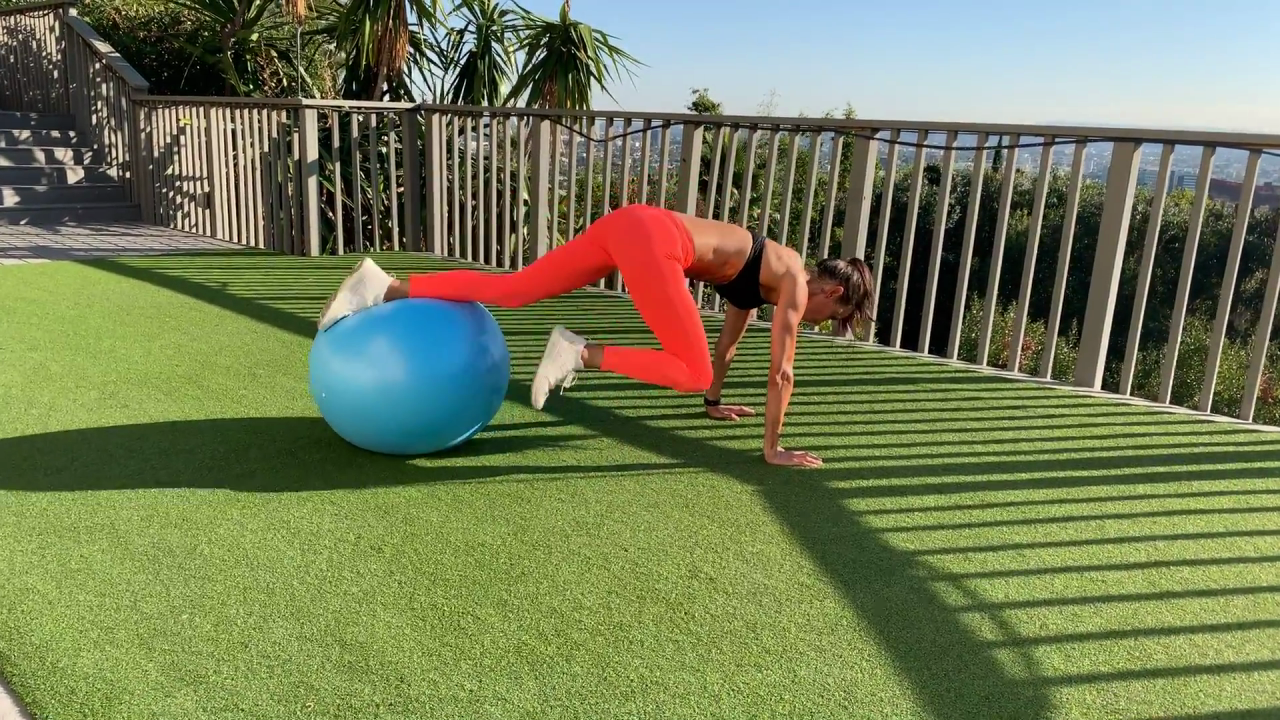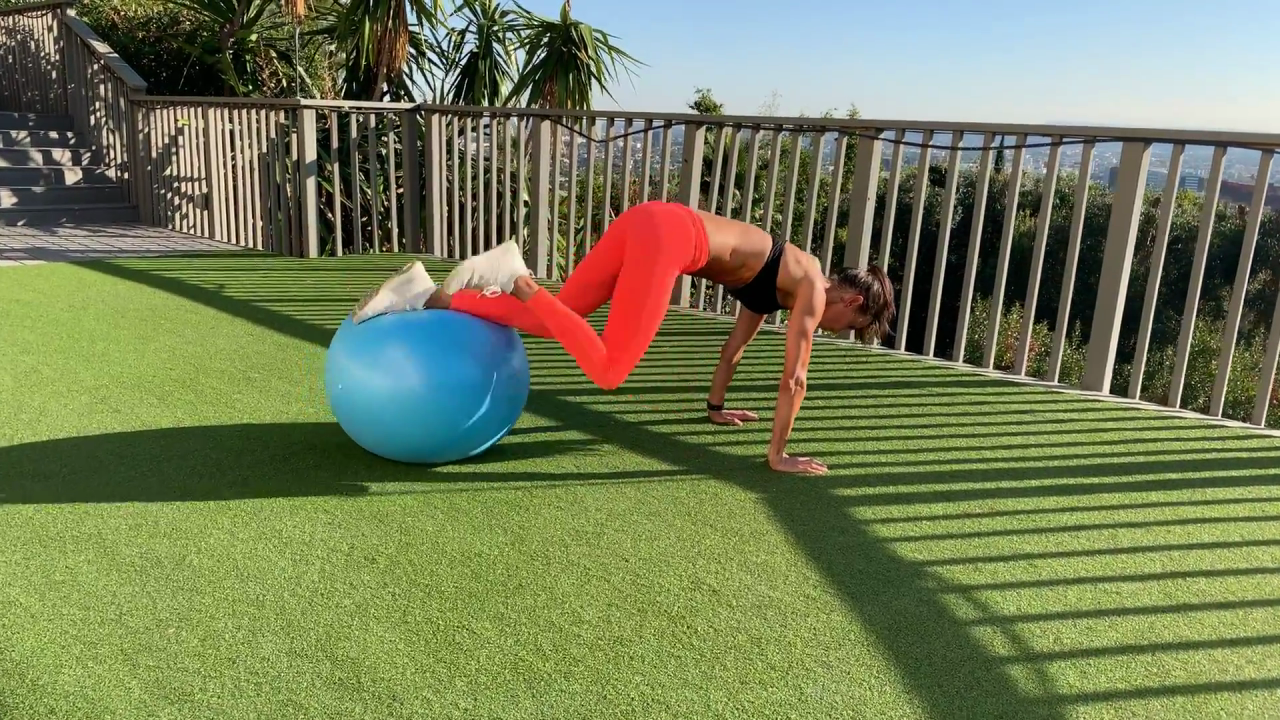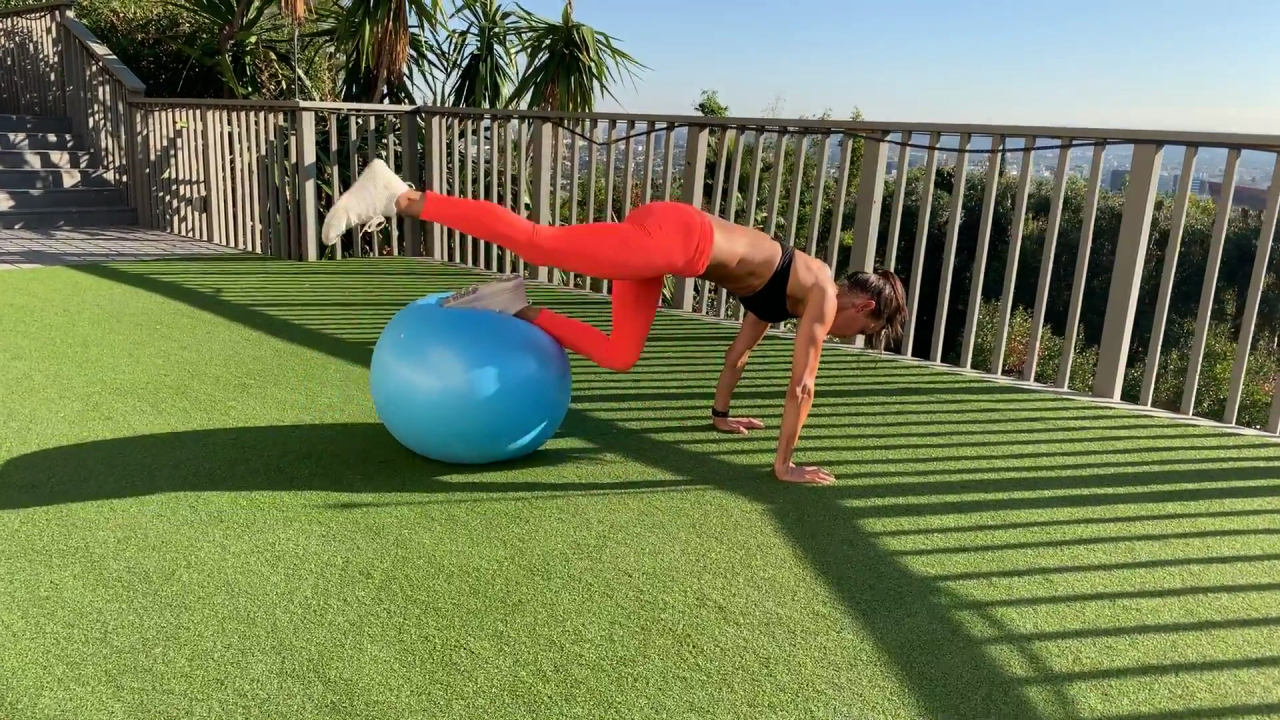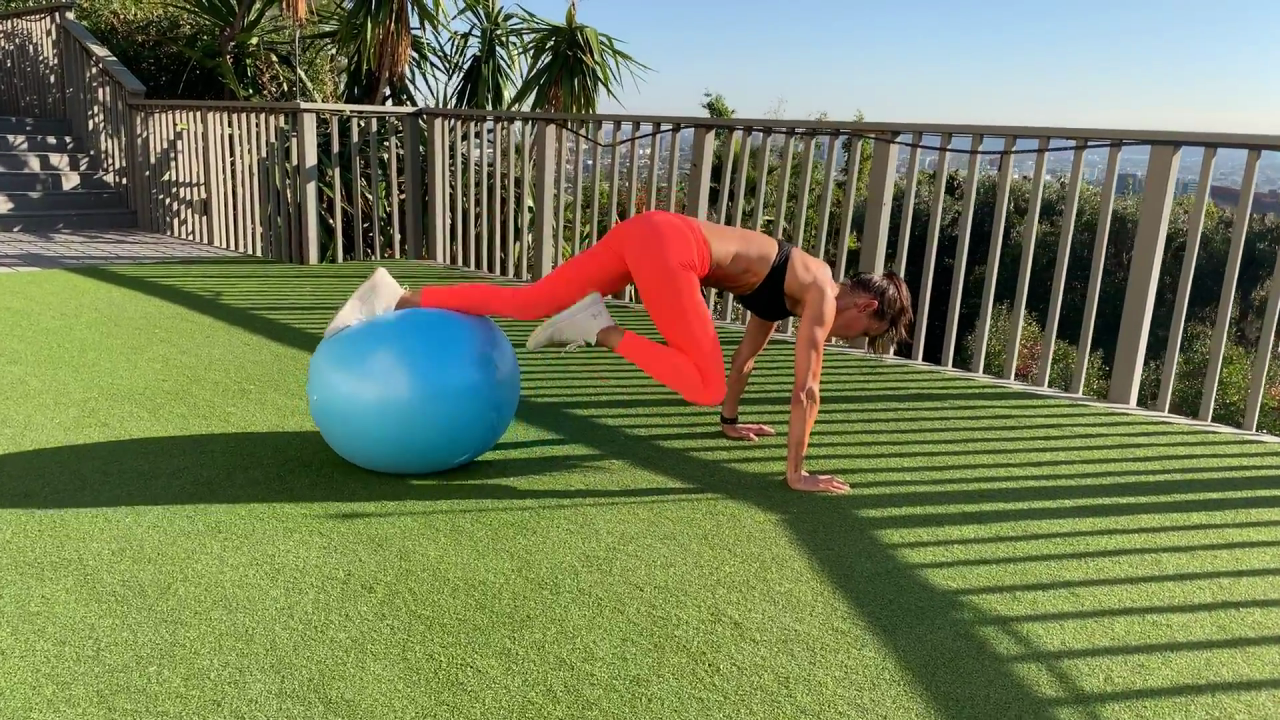
dt=0.5s
person 1, frame 1
left shoulder: (760, 278)
right shoulder: (796, 282)
left elbow: (726, 341)
right elbow: (781, 371)
left wrist: (713, 407)
right wrist: (773, 447)
left hip: (628, 226)
right hip: (649, 241)
left knee: (508, 289)
right knee: (696, 374)
left ankle: (382, 287)
right ankle: (583, 354)
person 1, frame 2
left shoulder: (780, 282)
right shoulder: (813, 289)
left elbow: (735, 342)
right elbow: (794, 377)
left wrist: (716, 407)
right wrist: (778, 453)
left hip: (644, 222)
right hip: (665, 235)
left knee: (539, 315)
right knee: (607, 371)
left ankle: (426, 295)
right ankle: (518, 278)
person 1, frame 3
left shoulder: (783, 295)
right shoulder: (823, 295)
left elbow: (739, 350)
right elbow: (801, 385)
left wrist: (720, 414)
right wrist: (784, 464)
left hip: (659, 231)
right hip: (665, 238)
left knee: (618, 358)
right knee: (531, 243)
left ankle: (511, 307)
right ankle: (396, 196)
person 1, frame 4
left shoulder: (788, 291)
right shoulder: (821, 294)
left elbow: (746, 354)
right elbow: (805, 391)
left wrist: (732, 422)
right wrist: (797, 472)
left hip: (644, 235)
right hip: (665, 245)
left knee: (531, 301)
right knee: (705, 387)
left ankle: (393, 299)
right ankle: (601, 330)
